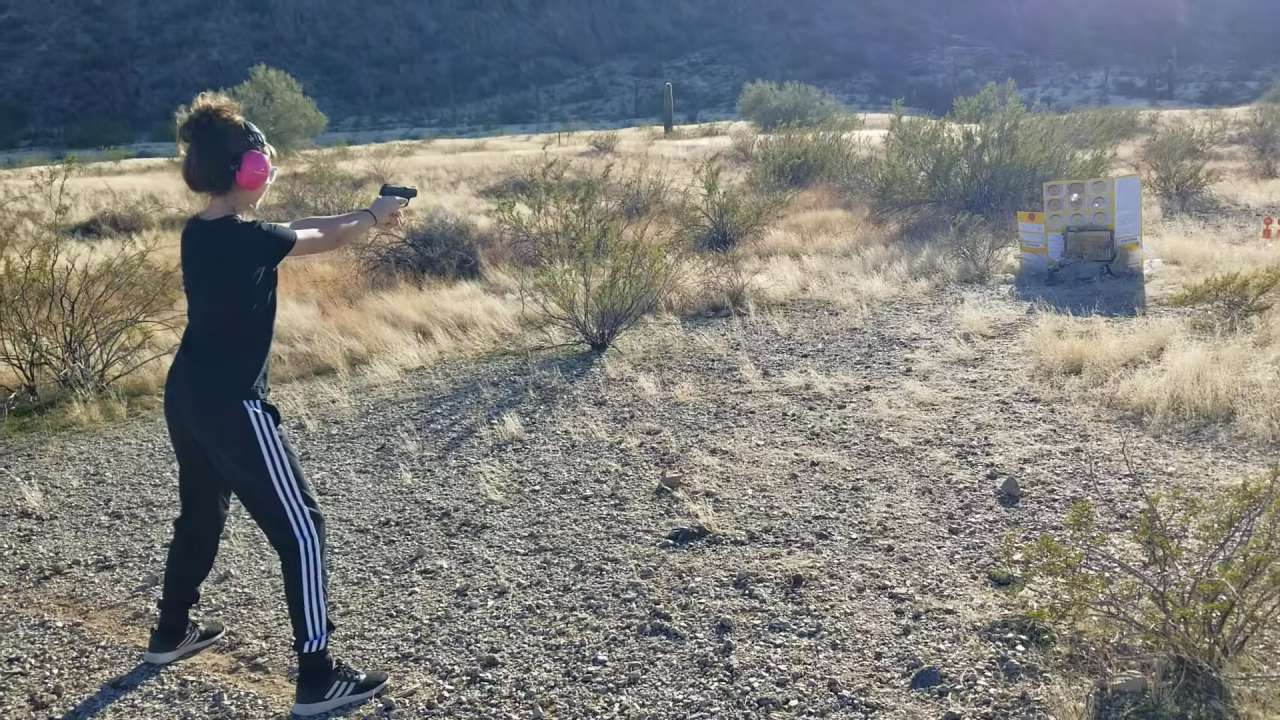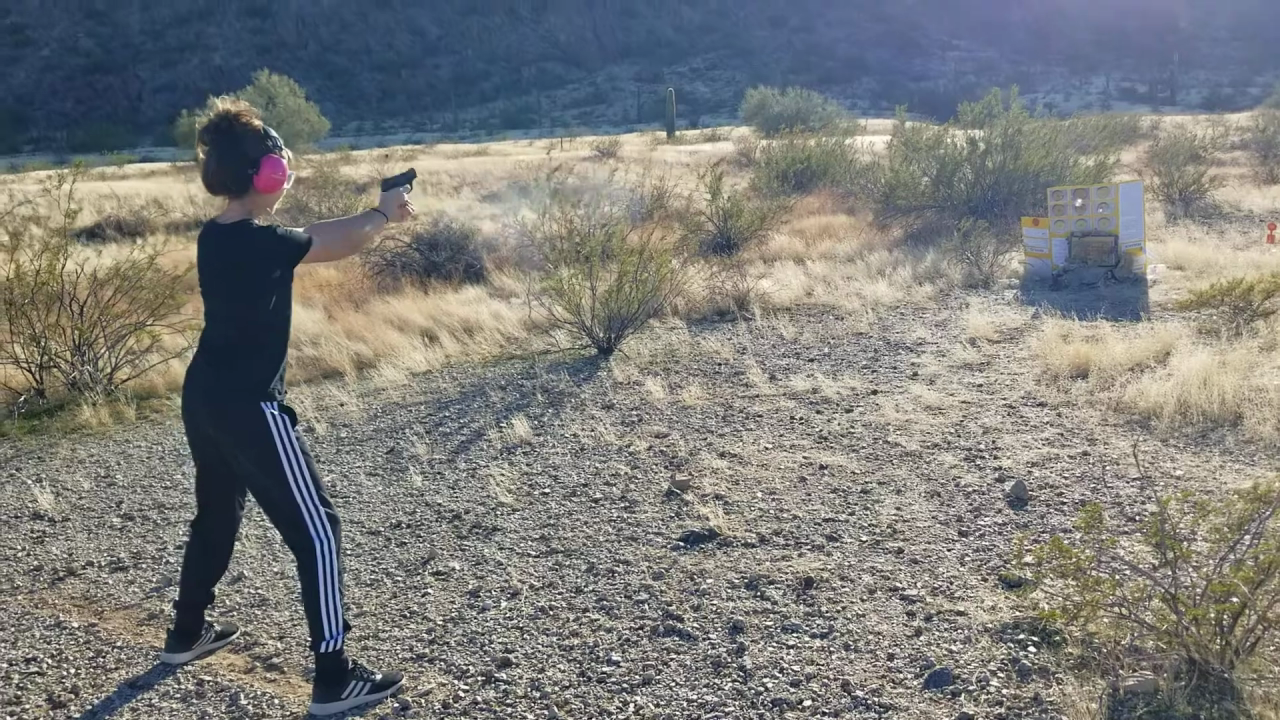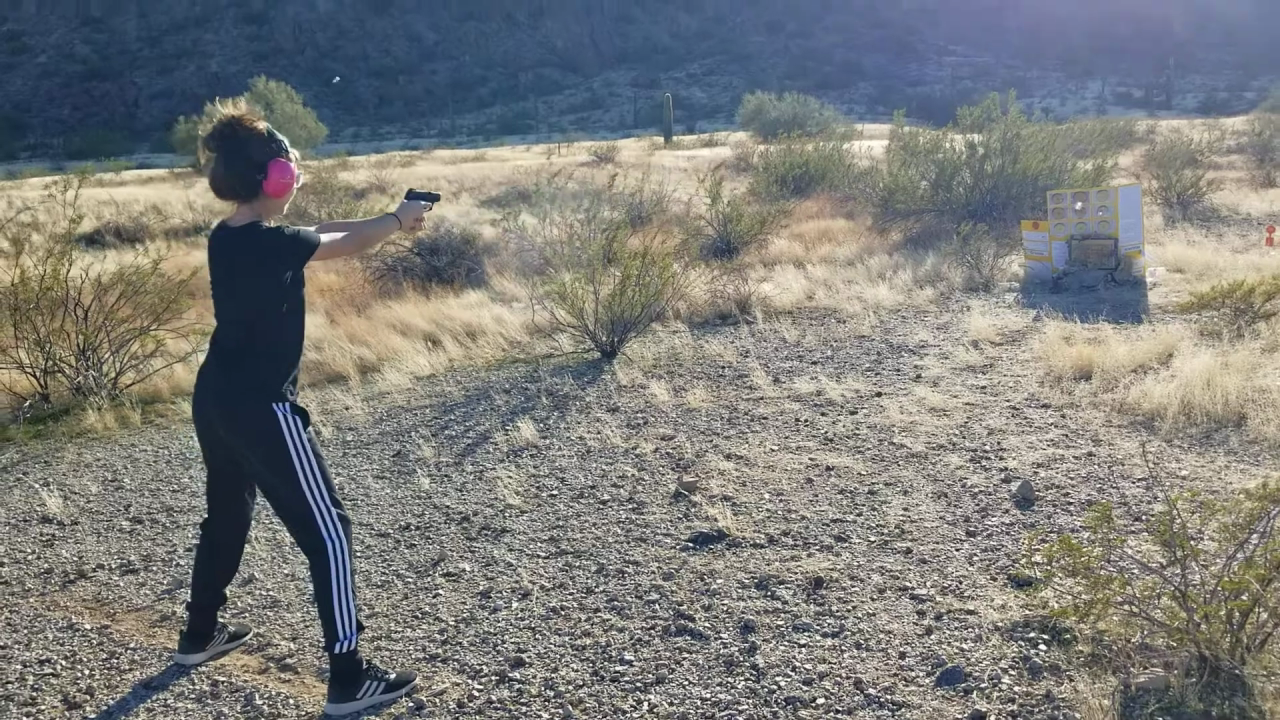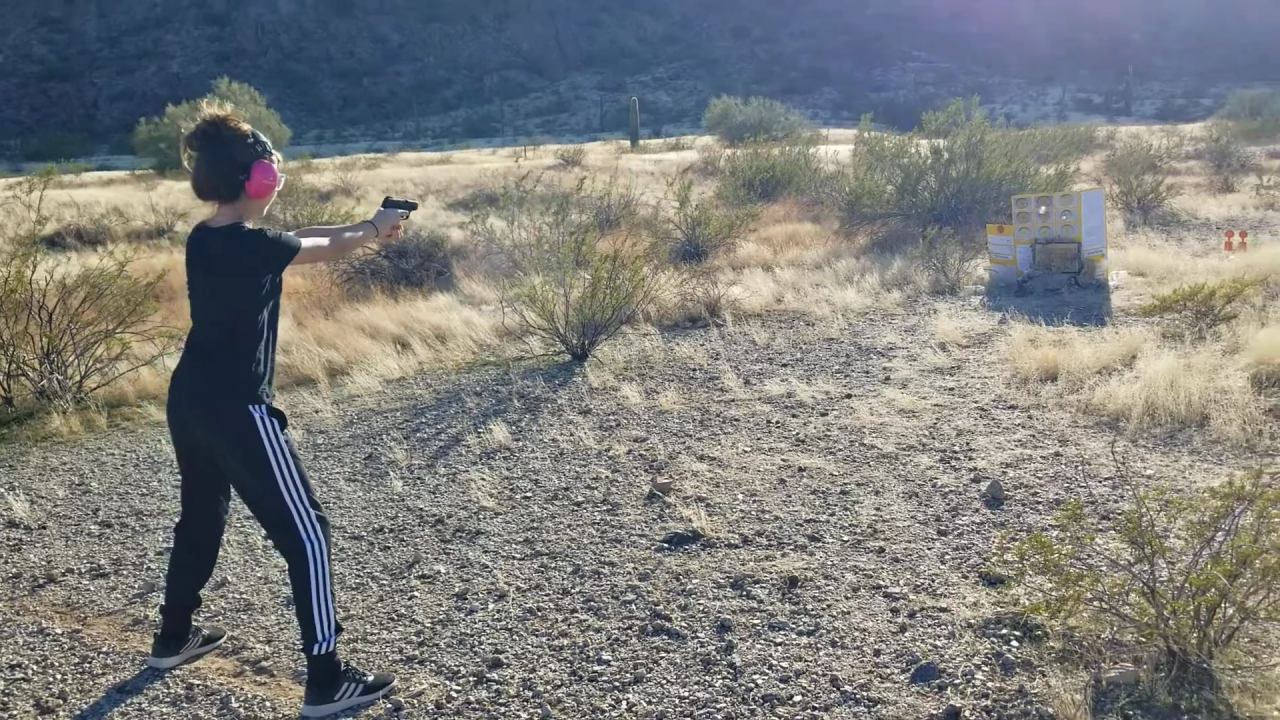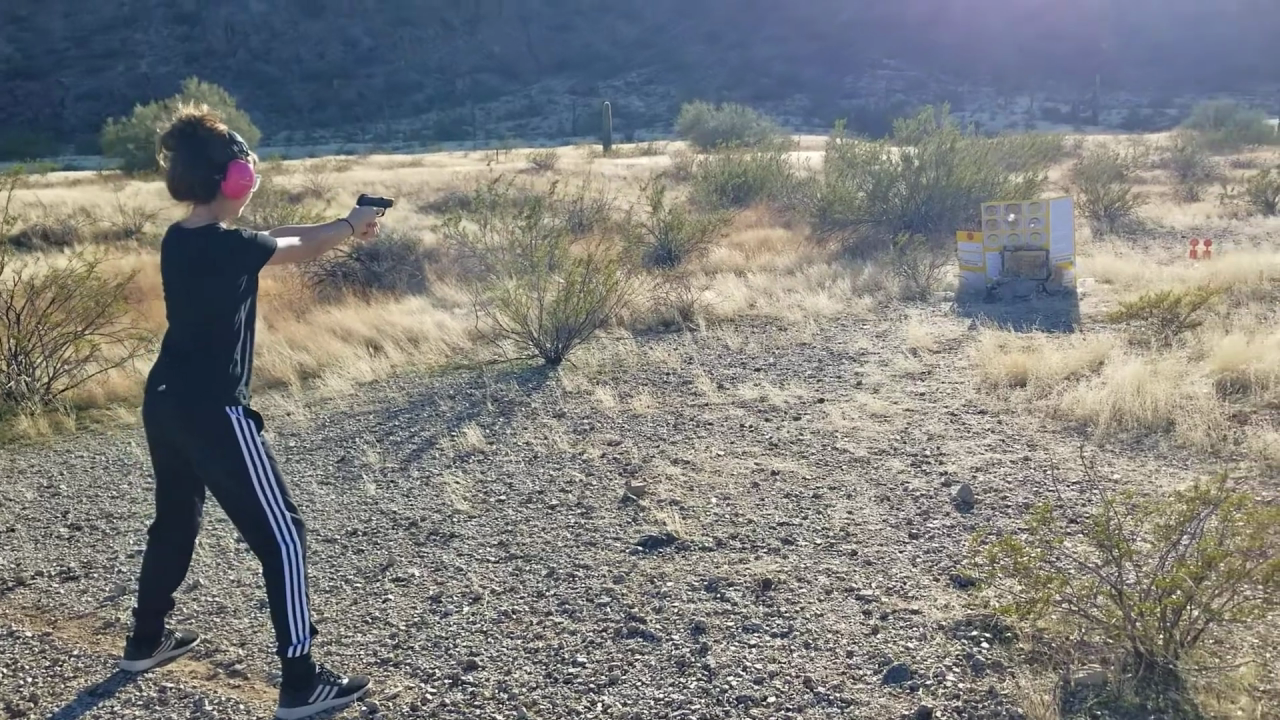
dt=0.2s
person 1, frame 1
left shoulder: (199, 233)
right shoulder: (247, 239)
left elbow: (301, 228)
right elbow: (323, 239)
left wrist: (362, 216)
right wrist: (373, 215)
left hip: (187, 395)
right hip: (231, 406)
left knee: (201, 512)
right knee: (300, 531)
left ankle: (170, 633)
person 1, frame 2
left shoulder: (216, 236)
right shoulder: (262, 243)
left elbow: (313, 234)
right elbow: (337, 246)
left wrist: (373, 214)
right wrist: (384, 213)
left hip: (204, 397)
right hip: (248, 407)
left knee: (217, 513)
right knee: (316, 533)
left ankle: (187, 632)
person 1, frame 3
left shoulder: (225, 238)
right shoulder: (272, 244)
left elbow: (324, 231)
right elbow: (347, 244)
left wrist: (388, 220)
right wrist: (398, 219)
left hip: (215, 398)
right hip: (260, 408)
left knee: (227, 513)
right knee: (326, 533)
left ankle: (199, 633)
person 1, frame 4
left shoulder: (203, 240)
right shoulder: (253, 246)
left elbow: (303, 239)
right elbow: (326, 249)
left wrist: (364, 228)
right wrist: (375, 228)
left hip: (190, 400)
right hip: (237, 410)
left knee: (201, 516)
right knee: (306, 535)
left ankle: (173, 637)
person 1, frame 5
left shoulder: (179, 239)
right shoulder: (229, 246)
left elbow: (279, 236)
right elbow: (301, 247)
left wrist: (340, 225)
right wrist: (350, 225)
left hip: (166, 402)
right hip: (213, 412)
left knee: (175, 518)
right knee: (282, 537)
left ankle: (145, 640)
